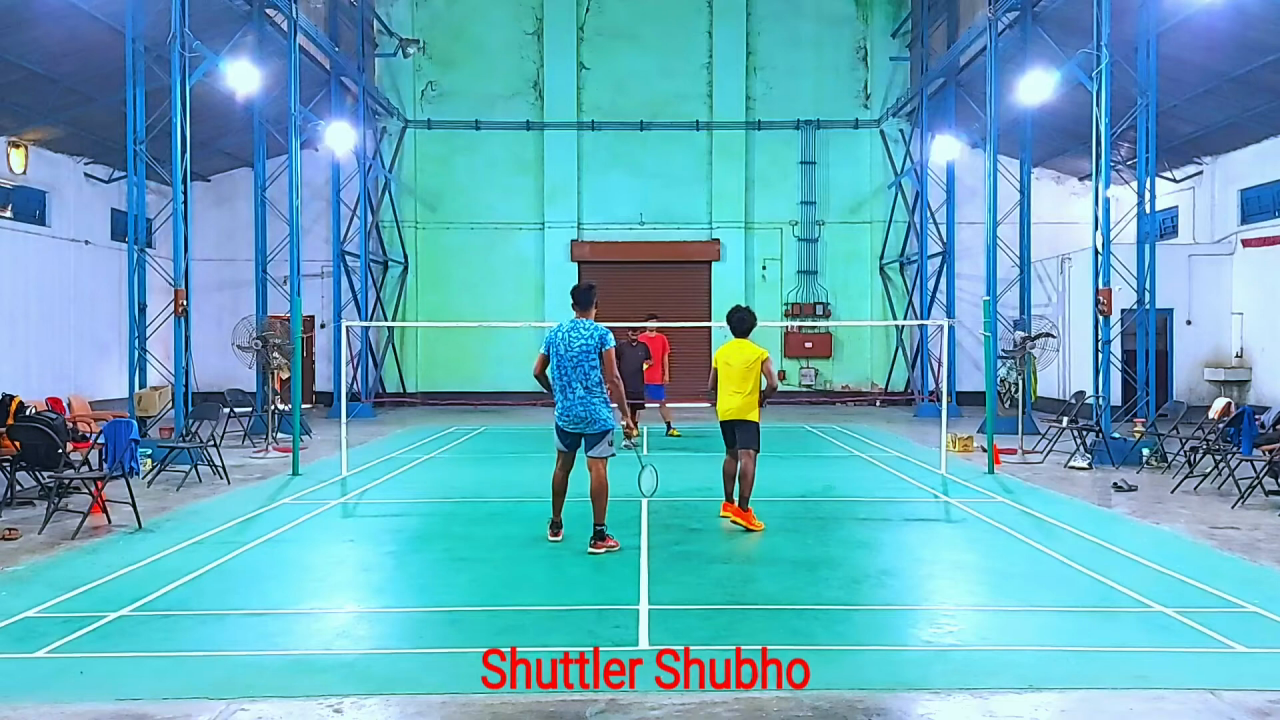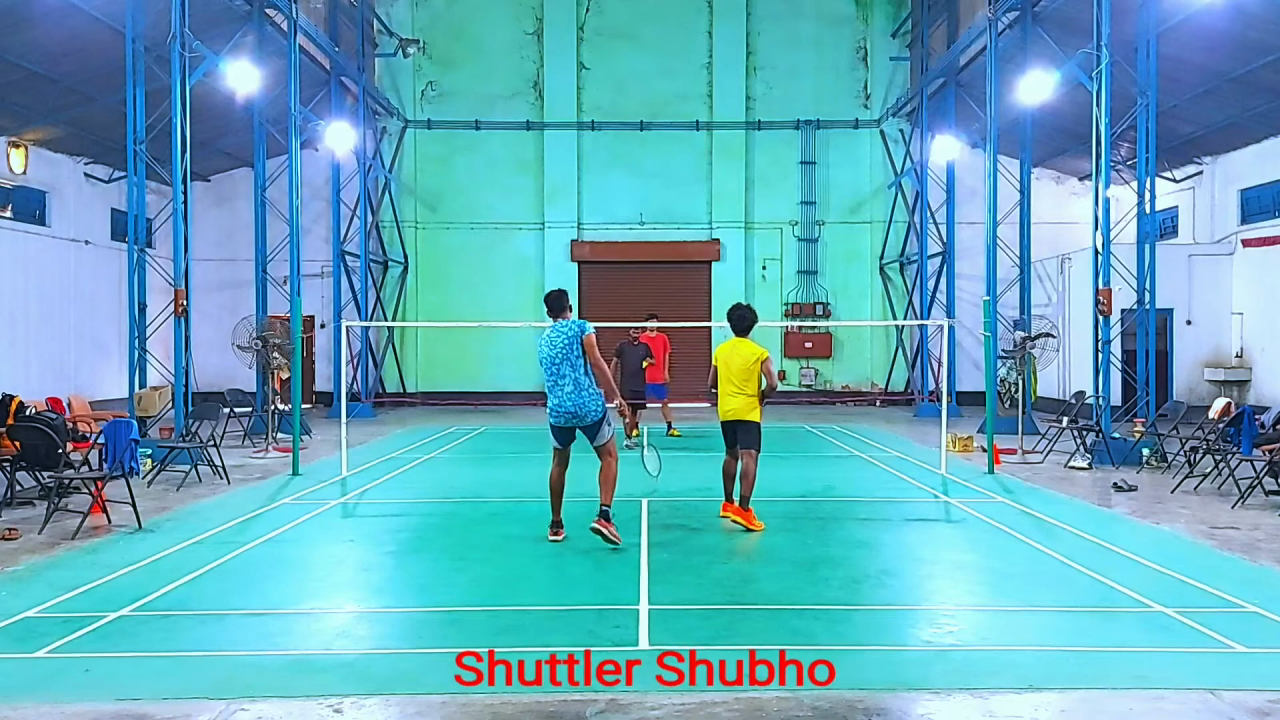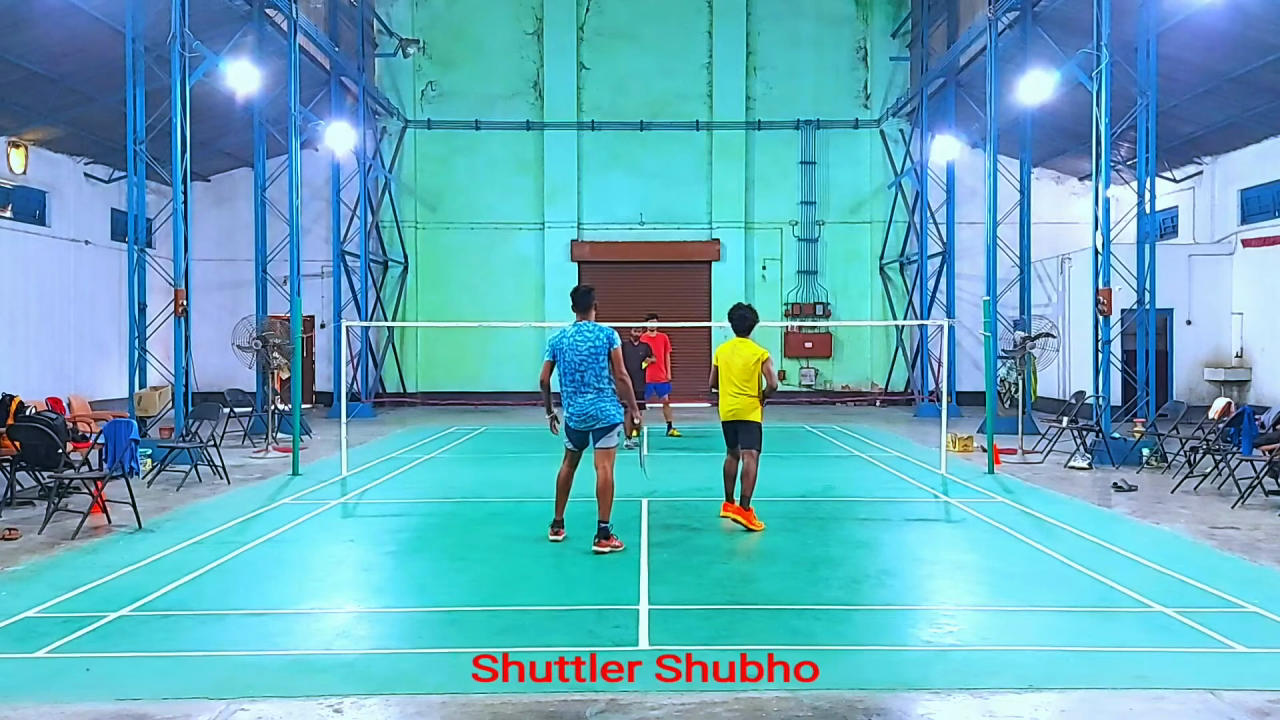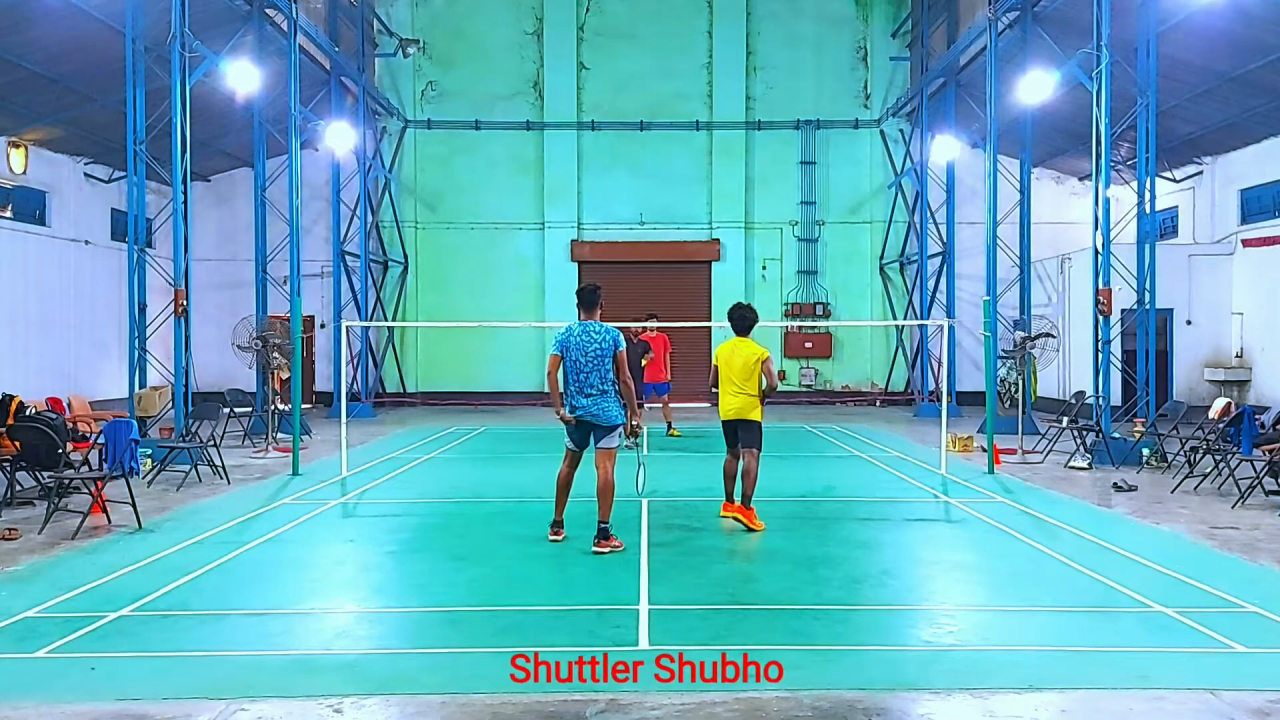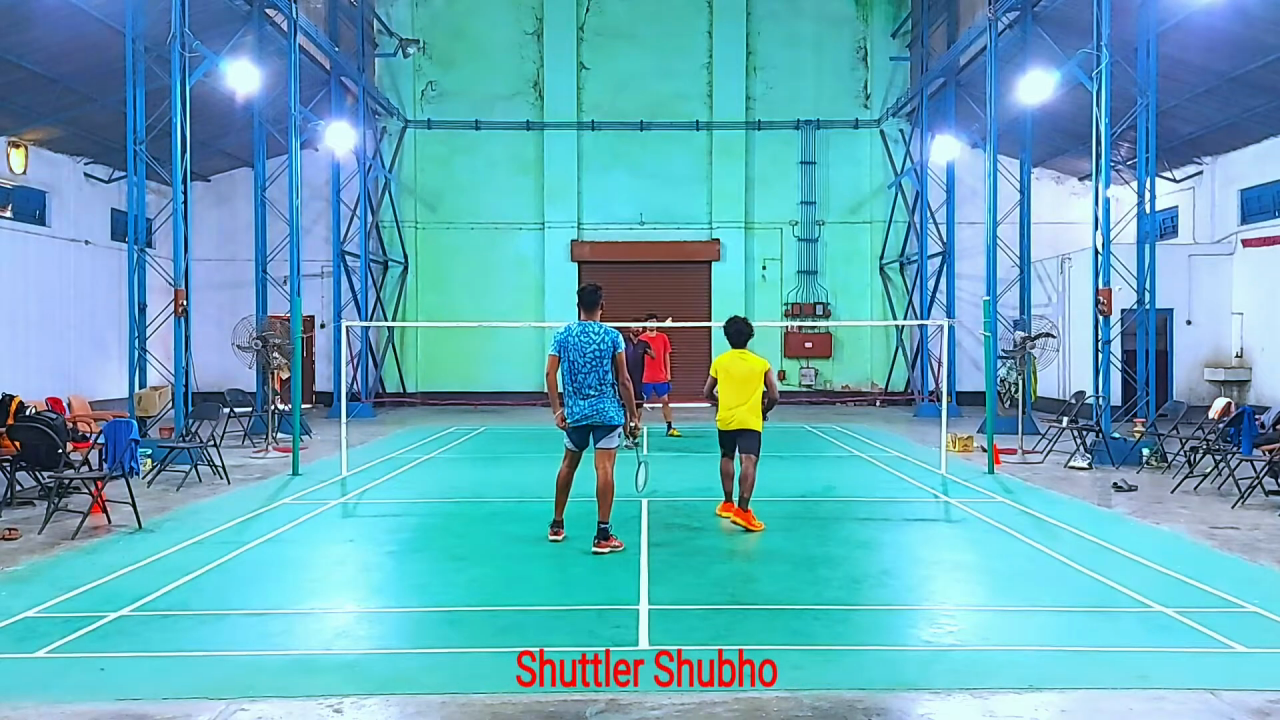
dt=0.5s
person 1, frame 1
left shoulder: (555, 333)
right shoulder: (602, 334)
left elbow: (538, 372)
right elbow: (613, 378)
right wrist: (626, 415)
left hip: (565, 413)
right hip: (596, 413)
left knee: (562, 467)
right knee: (598, 471)
left ankle: (555, 525)
right ankle: (599, 536)
person 1, frame 2
left shoulder: (543, 342)
right shoulder: (581, 327)
right elbow: (596, 362)
right wrist: (616, 396)
left hip: (557, 410)
right hip: (589, 406)
left knee: (559, 464)
right knee: (609, 458)
left ankle: (556, 525)
right ankle: (604, 515)
person 1, frame 3
left shoulder: (558, 339)
right shoulder: (608, 335)
left elbow: (544, 380)
right elbow: (621, 376)
left wrist: (550, 412)
right wrist: (634, 409)
left hip: (574, 413)
right hip: (606, 411)
left knee: (568, 465)
right knee: (604, 469)
left ankle: (557, 525)
right ankle: (603, 535)
person 1, frame 4
left shoulder: (564, 335)
right shoulder: (613, 335)
left elbow: (551, 373)
right elbow: (624, 379)
left wrist: (559, 409)
right wrist: (633, 414)
left hip: (576, 412)
right hip: (608, 412)
left knee: (568, 465)
right knee: (605, 469)
left ankle: (557, 525)
right ankle: (602, 535)
person 1, frame 5
left shoulder: (562, 335)
right shoulder: (613, 336)
left elbow: (550, 374)
right elbow: (623, 380)
left wrist: (557, 411)
right wrist: (632, 416)
left hip: (574, 414)
right hip: (607, 412)
left knee: (568, 465)
right knee: (604, 470)
left ankle: (557, 525)
right ankle: (602, 535)
person 2, frame 1
left shoulder: (720, 352)
right shoulder: (759, 353)
left elbow: (711, 386)
right elbow: (773, 384)
right wrist: (762, 398)
left hip: (724, 411)
right hip: (746, 411)
left knee: (731, 455)
right knee: (747, 457)
left ankle: (728, 504)
right ankle: (743, 510)
person 2, frame 2
left shoulder: (720, 350)
right shoulder: (759, 353)
left elbow: (712, 384)
right elbow: (772, 384)
right wrist: (762, 397)
left hip: (726, 411)
right hip: (748, 411)
left knee: (731, 455)
right knee: (749, 457)
left ankle: (728, 504)
right ankle: (743, 510)
person 2, frame 3
left shoulder: (721, 350)
right shoulder: (760, 353)
left elbow: (713, 383)
right elbow: (772, 385)
right wrist: (762, 397)
left hip: (727, 411)
right hip: (749, 412)
left knee: (732, 454)
right knee: (750, 457)
left ankle: (729, 504)
right ankle: (744, 509)
person 2, frame 4
left shoulder: (721, 350)
right shoulder: (760, 352)
left elbow: (713, 383)
right elbow: (772, 384)
right wrist: (762, 397)
left hip: (727, 411)
right hip: (749, 411)
left knee: (732, 454)
right knee: (751, 456)
left ankle: (729, 504)
right ankle: (745, 508)
person 2, frame 5
left shoulder: (719, 361)
right shoulder: (761, 364)
left elbow: (707, 394)
right elbow: (774, 396)
right wrist: (763, 410)
left hip: (725, 420)
right hip: (749, 421)
left knee: (727, 457)
right knee: (749, 463)
left ankle: (728, 503)
right ankle: (743, 510)
